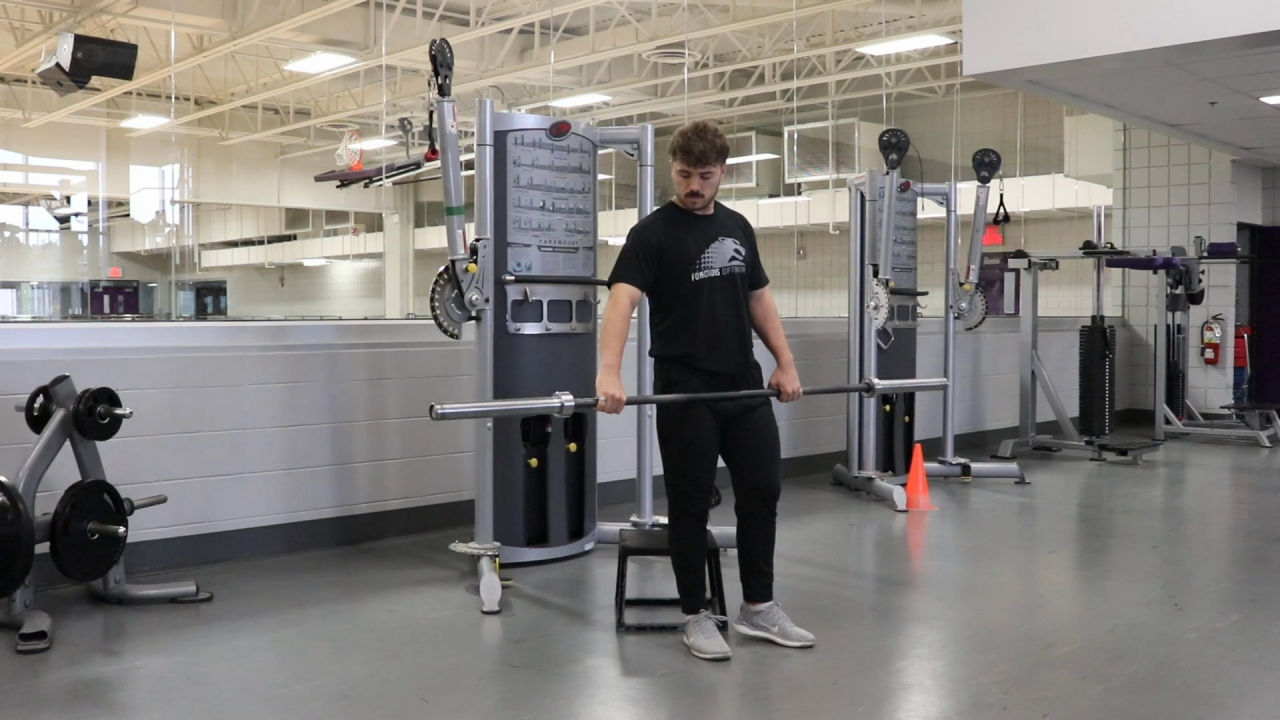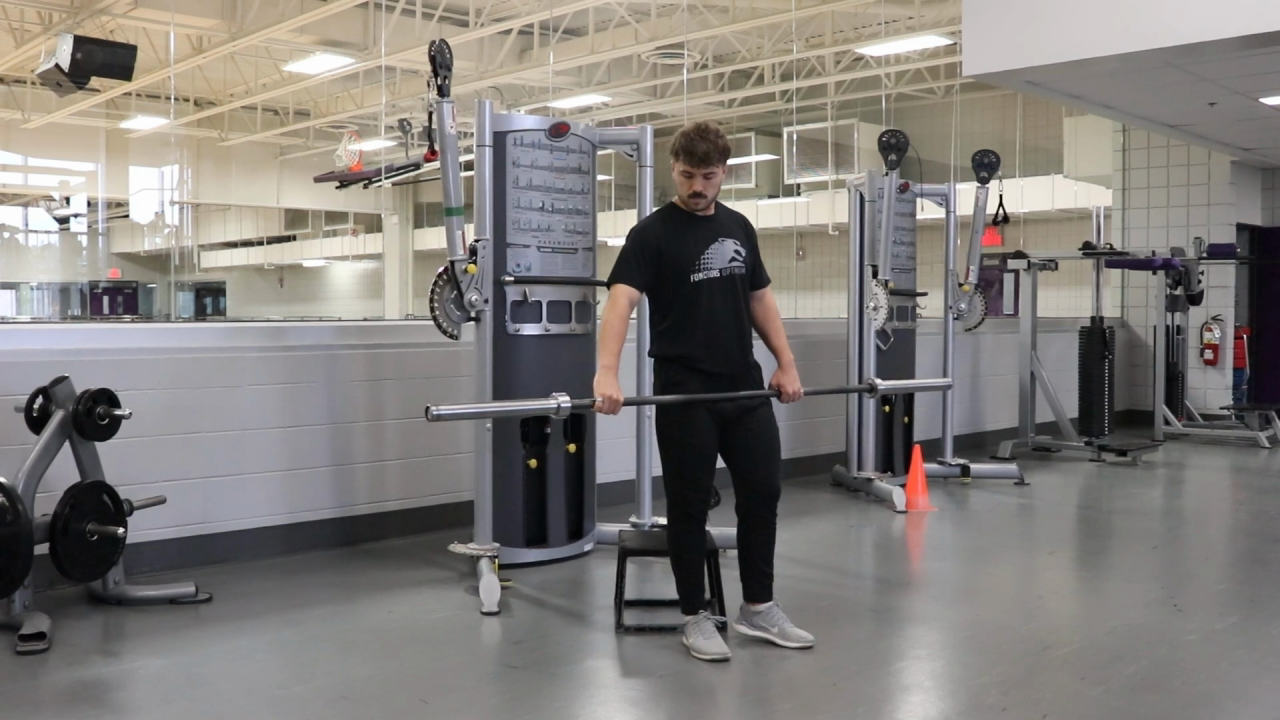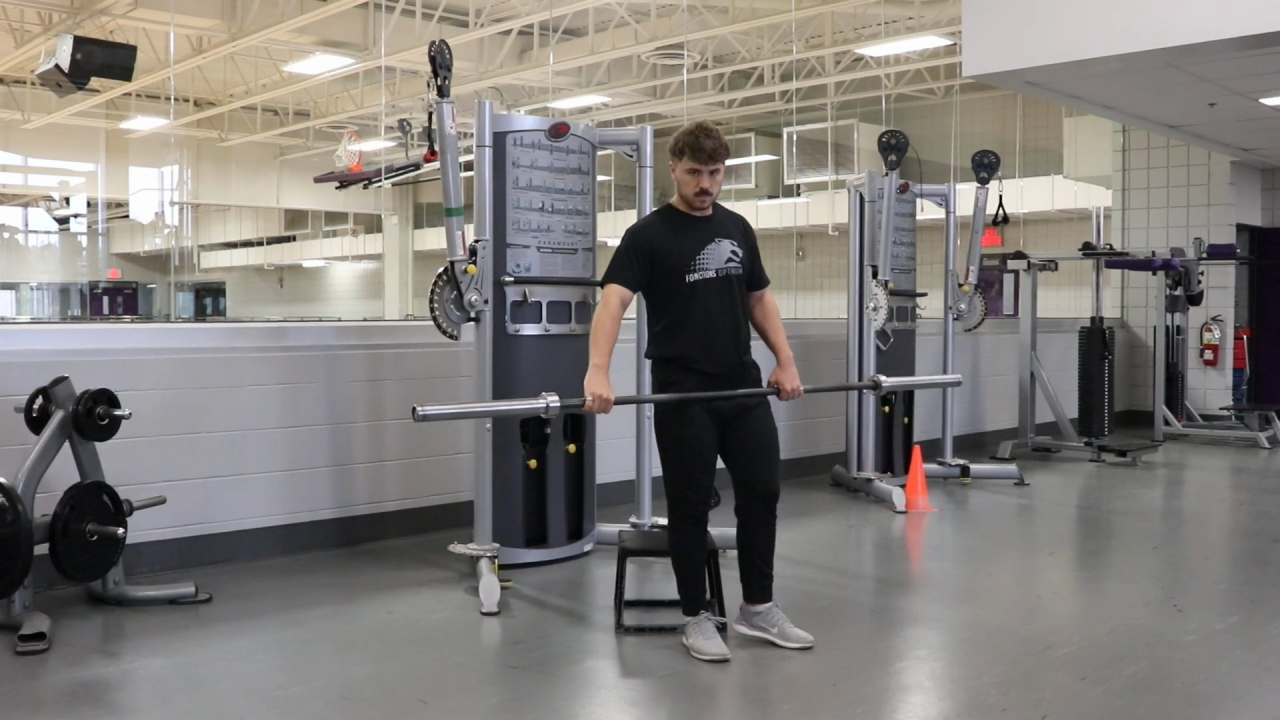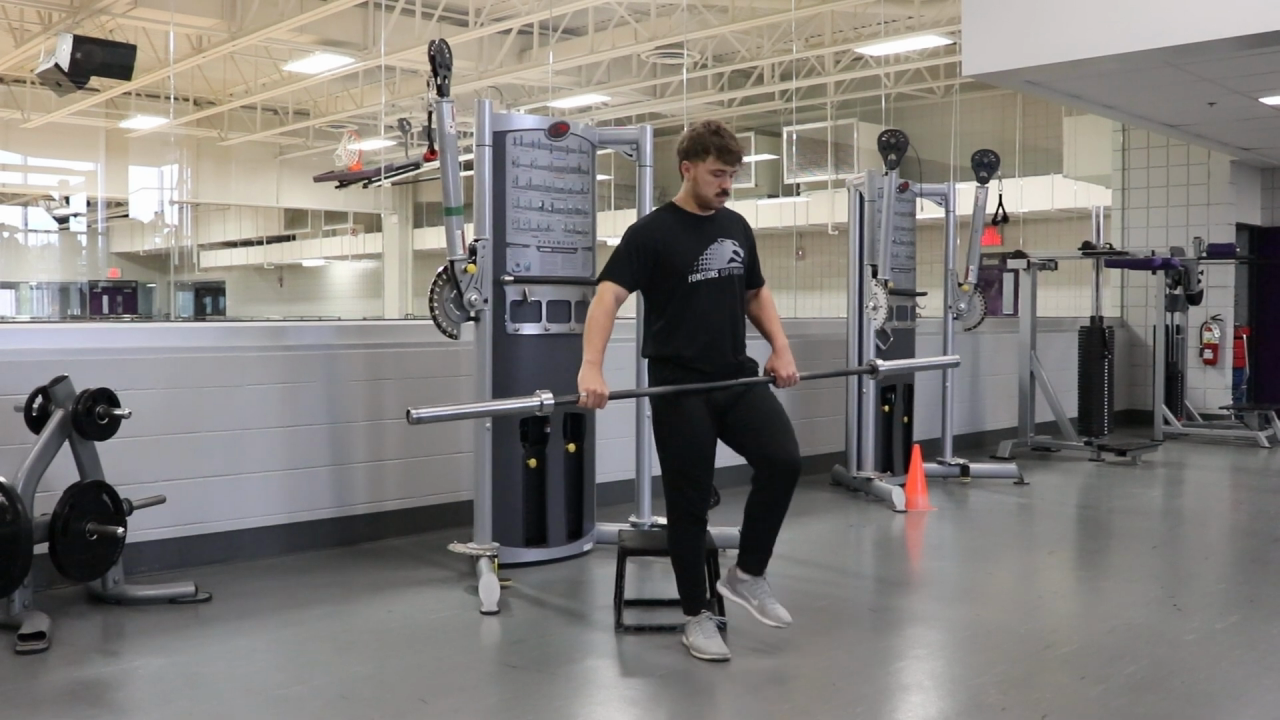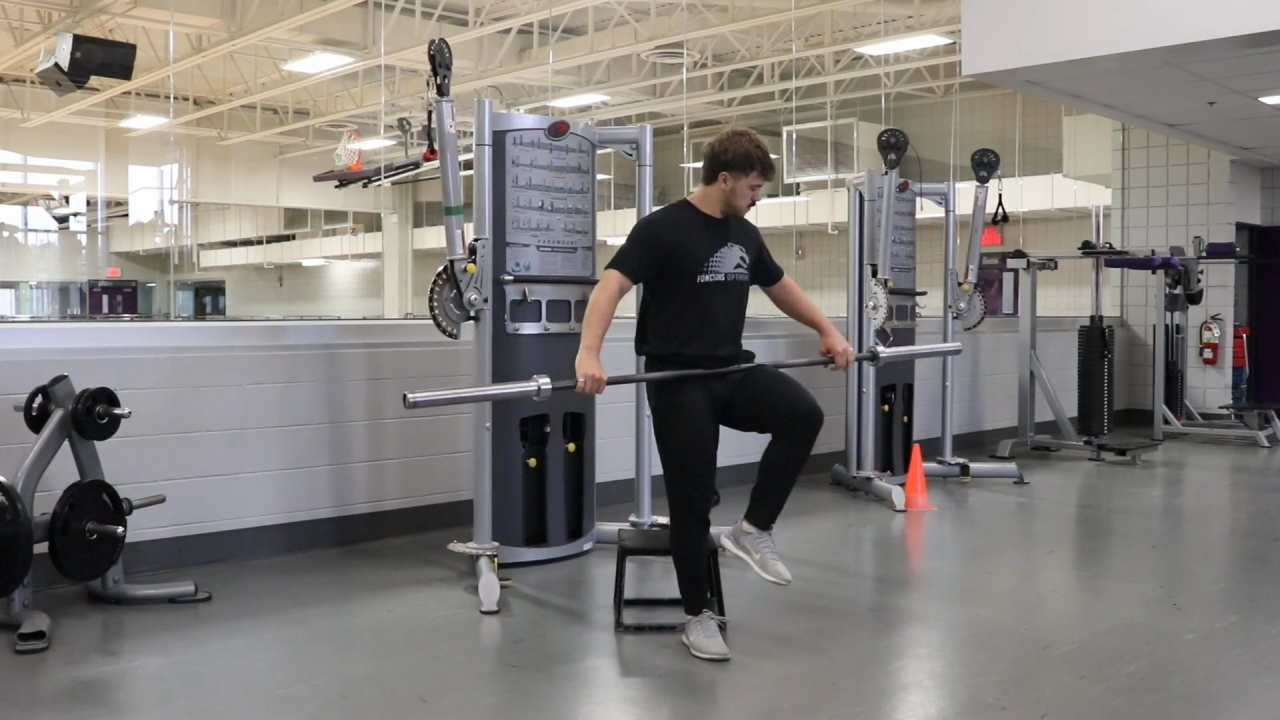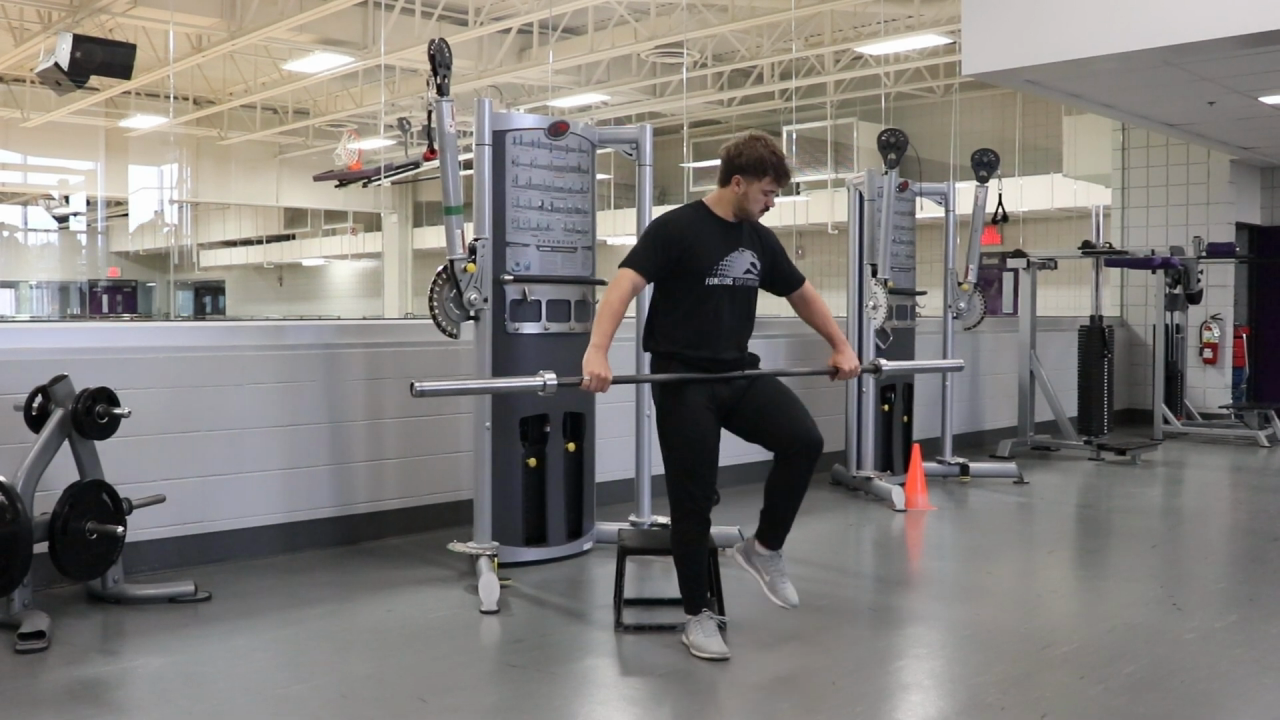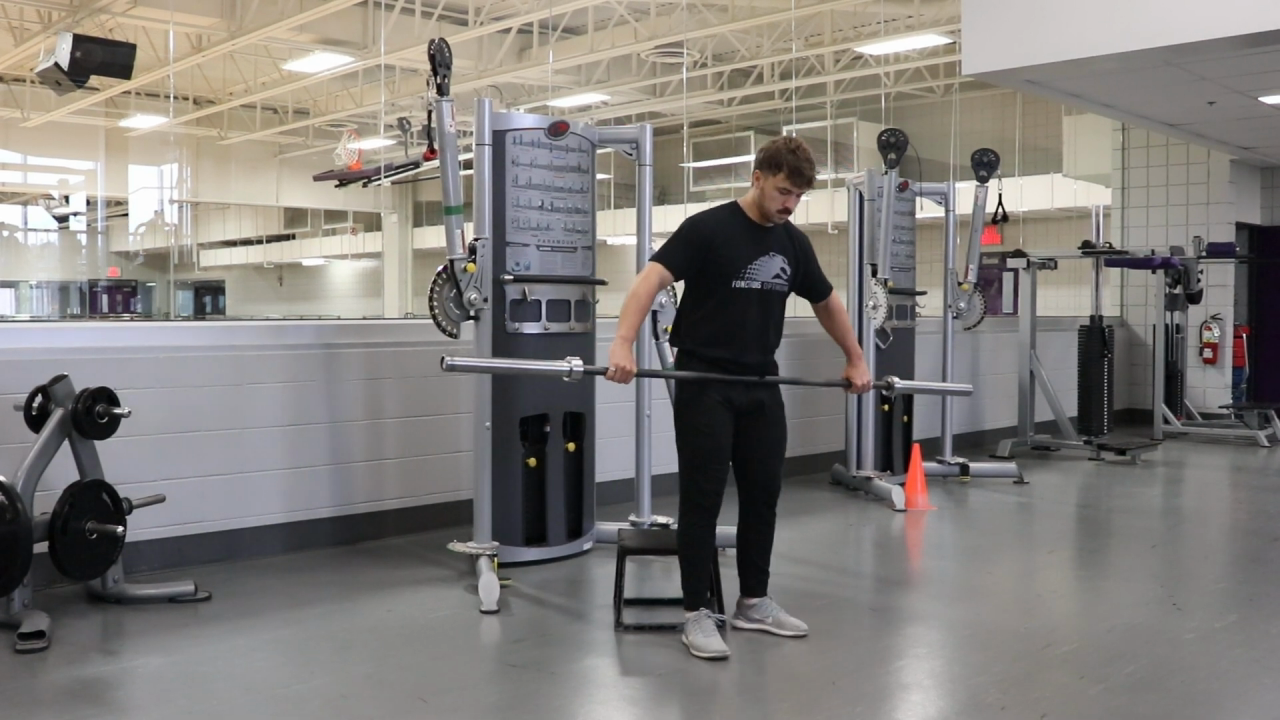
dt=0.4s
person 1, frame 1
left shoulder: (737, 226)
right shoulder: (653, 232)
left elbow: (759, 297)
right elbow: (622, 298)
left wrist: (785, 362)
right wrist: (609, 371)
left hip: (745, 386)
right hip: (686, 392)
left knee: (761, 492)
right knee: (691, 505)
left ankle: (758, 607)
right ankle: (696, 616)
person 1, frame 2
left shoulder: (739, 227)
right shoulder: (653, 233)
left elbow: (760, 298)
right elbow: (621, 299)
left wrist: (786, 363)
right wrist: (607, 372)
left hip: (745, 387)
right hip: (685, 393)
left knee: (762, 492)
right knee: (690, 505)
left ankle: (758, 607)
right ankle: (696, 617)
person 1, frame 3
left shoulder: (737, 228)
right shoulder: (649, 234)
left elbow: (760, 298)
right elbow: (614, 298)
left wrist: (786, 360)
right wrist: (597, 371)
left hip: (743, 386)
right hip: (683, 392)
left knee: (762, 493)
right knee: (691, 506)
left ankle: (758, 607)
right ankle: (697, 617)
person 1, frame 4
left shoulder: (737, 228)
right shoulder: (652, 233)
left elbow: (756, 294)
right elbow: (608, 296)
left wrist: (781, 348)
right wrist: (592, 366)
left hip: (738, 379)
right hip: (680, 387)
left knee: (783, 462)
right knee: (689, 503)
left ankle: (748, 575)
right ankle: (697, 616)
person 1, frame 5
left shoulder: (744, 233)
right shoulder: (662, 228)
left elbow: (779, 286)
right elbow: (611, 285)
left wrist: (828, 330)
right wrist: (588, 352)
left hip: (734, 371)
right hip: (678, 381)
left knee: (803, 414)
right knee: (692, 501)
left ankle: (753, 528)
right ankle: (698, 615)
person 1, frame 6
left shoulder: (760, 239)
right shoulder: (676, 229)
left elbow: (801, 293)
right elbow: (624, 284)
left wrist: (841, 346)
right wrist: (597, 351)
left hip: (741, 374)
right hip: (683, 381)
left knee: (803, 441)
right knee: (693, 501)
left ankle: (764, 547)
right ankle: (697, 615)
person 1, frame 7
left shoulder: (794, 243)
right shoulder: (708, 228)
left elbow: (826, 302)
right elbow: (651, 278)
left wrist: (856, 359)
right wrist: (623, 343)
left hip: (761, 384)
right hip: (705, 383)
left knee: (763, 495)
right knee: (702, 497)
left ankle: (753, 601)
right ankle: (697, 613)
